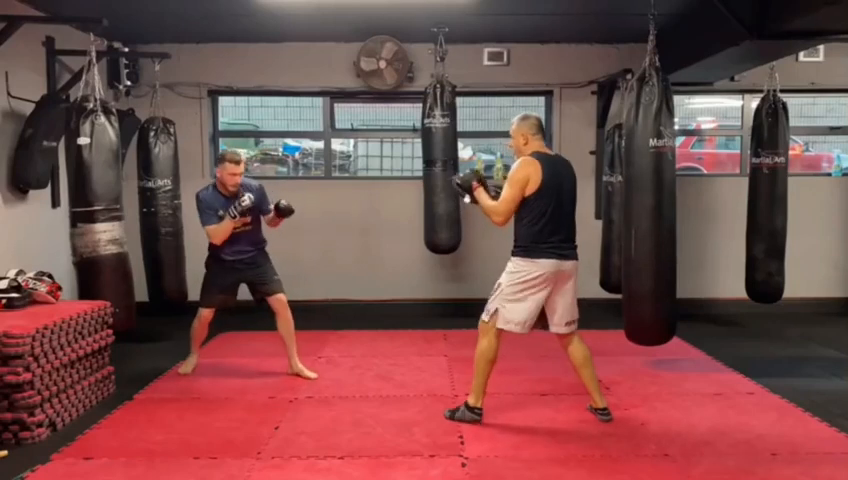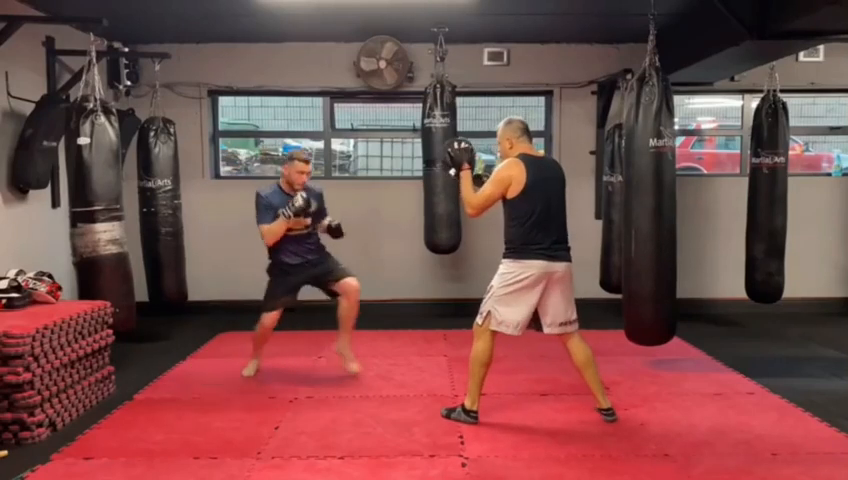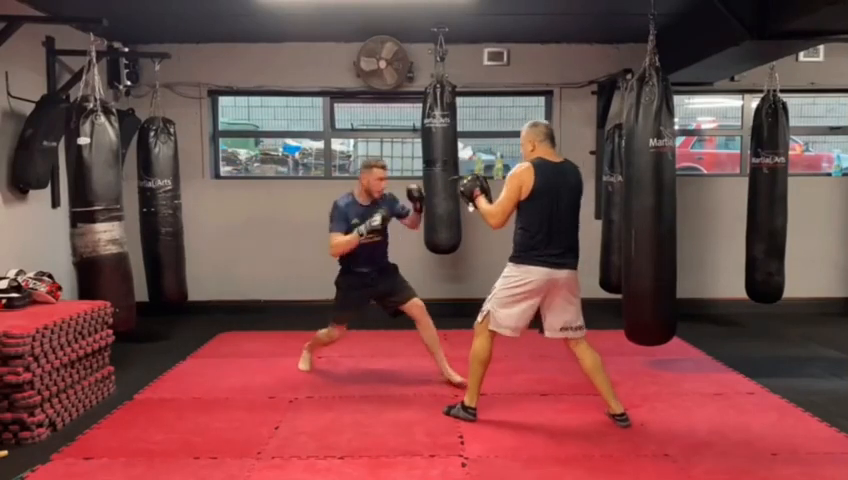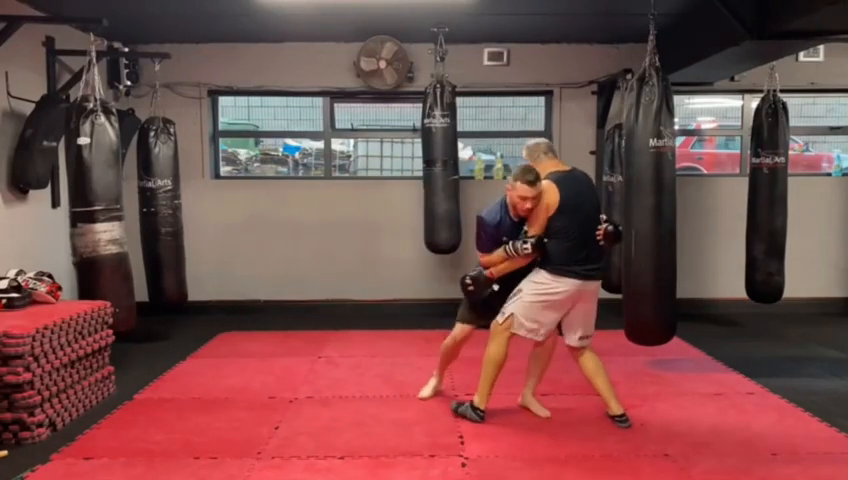
dt=1s
person 1, frame 1
left shoulder: (525, 166)
right shoulder: (566, 167)
left elbow: (500, 216)
left wrist: (476, 188)
right wrist: (498, 193)
left hip: (531, 262)
right hip: (565, 261)
left knee: (489, 327)
right knee: (568, 334)
left ankle: (474, 405)
right ankle: (600, 405)
person 1, frame 2
left shoulder: (510, 168)
right shoulder: (554, 167)
left elbow: (473, 208)
left wrist: (464, 168)
right wrist: (491, 181)
left hip: (522, 264)
right hip: (558, 263)
left knee: (484, 330)
right knee: (570, 334)
left ankle: (470, 407)
right ankle: (605, 404)
person 1, frame 3
left shoulder: (523, 172)
right shoulder: (574, 173)
left elbow: (496, 219)
left wrist: (477, 195)
left hip: (526, 269)
right hip: (565, 270)
left knee: (484, 329)
right knee: (577, 341)
left ankle: (469, 404)
right ankle: (617, 409)
person 1, frame 4
left shoulder: (545, 189)
right shoulder: (585, 180)
left wrist: (488, 274)
left hip: (555, 278)
right hip: (590, 279)
left knee: (500, 329)
right knee: (581, 346)
left ankle: (478, 405)
right ankle: (617, 410)
person 2, frame 1
left shoulder: (254, 188)
right shoulder: (205, 197)
left elbow: (270, 221)
right elbow: (216, 237)
left wrist: (279, 214)
right wrist: (234, 212)
left hip: (255, 258)
right hip: (223, 263)
left knee: (280, 303)
right knee: (204, 314)
left ankle: (295, 363)
right ankle: (193, 356)
person 2, frame 2
left shoulder: (314, 194)
right shoulder: (266, 197)
right elbow: (269, 238)
left wrist: (330, 227)
right wrist: (290, 212)
left hip: (317, 260)
right hip: (285, 267)
left knee: (352, 288)
right knee: (268, 321)
left ankle: (343, 344)
right ankle: (255, 358)
person 2, frame 3
left shoulder: (386, 200)
right shoulder: (341, 206)
left elbow: (413, 224)
right elbow: (335, 249)
left wrist: (417, 206)
right wrist: (363, 230)
left hip: (383, 272)
right hip: (353, 278)
left knee: (418, 309)
right knee: (335, 334)
left ankle: (445, 369)
right ankle: (309, 349)
person 2, frame 4
right shoulder: (490, 218)
right elbow: (485, 260)
right wrist: (512, 249)
left hip: (525, 278)
right knee: (459, 335)
left ankle: (528, 395)
right ankle: (436, 378)
